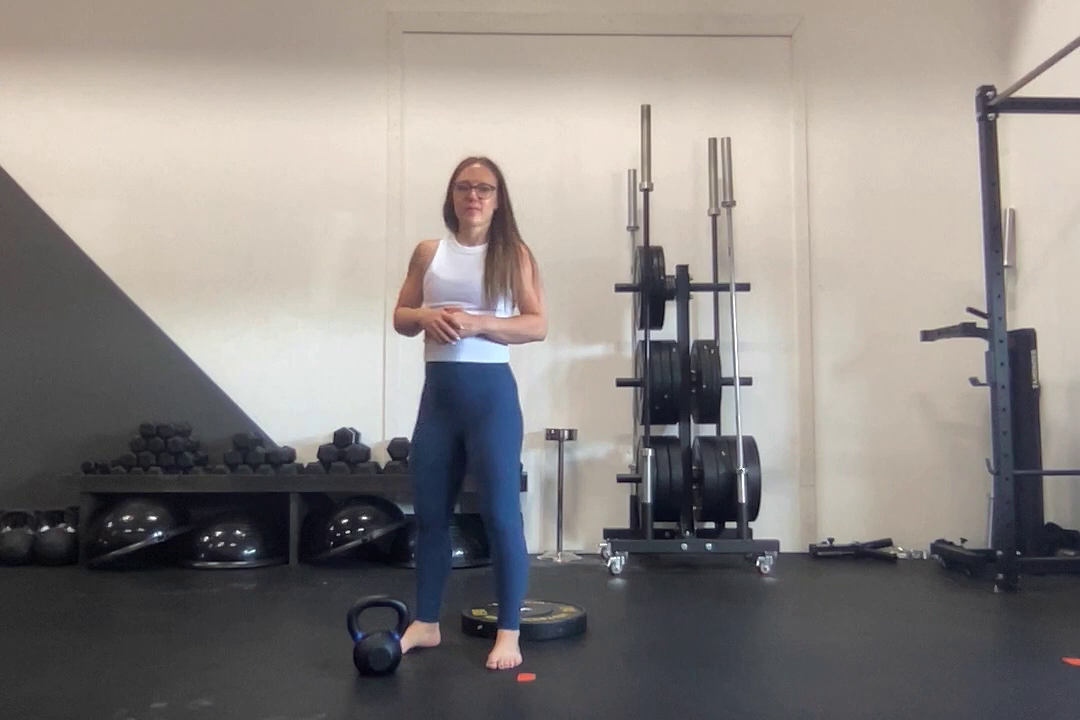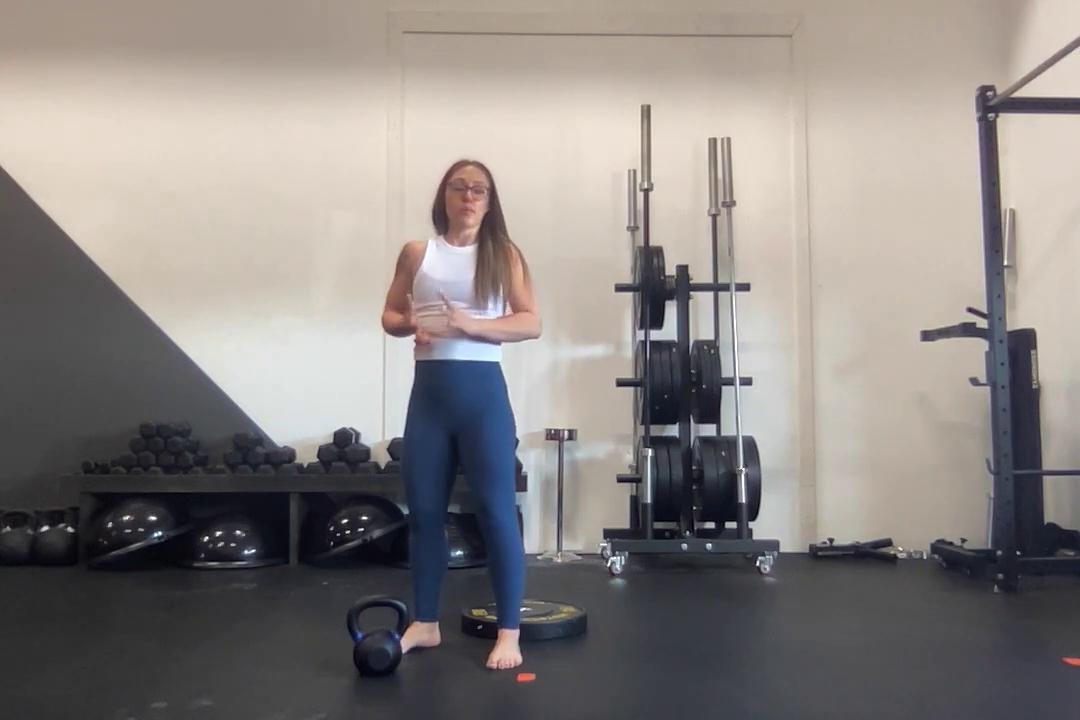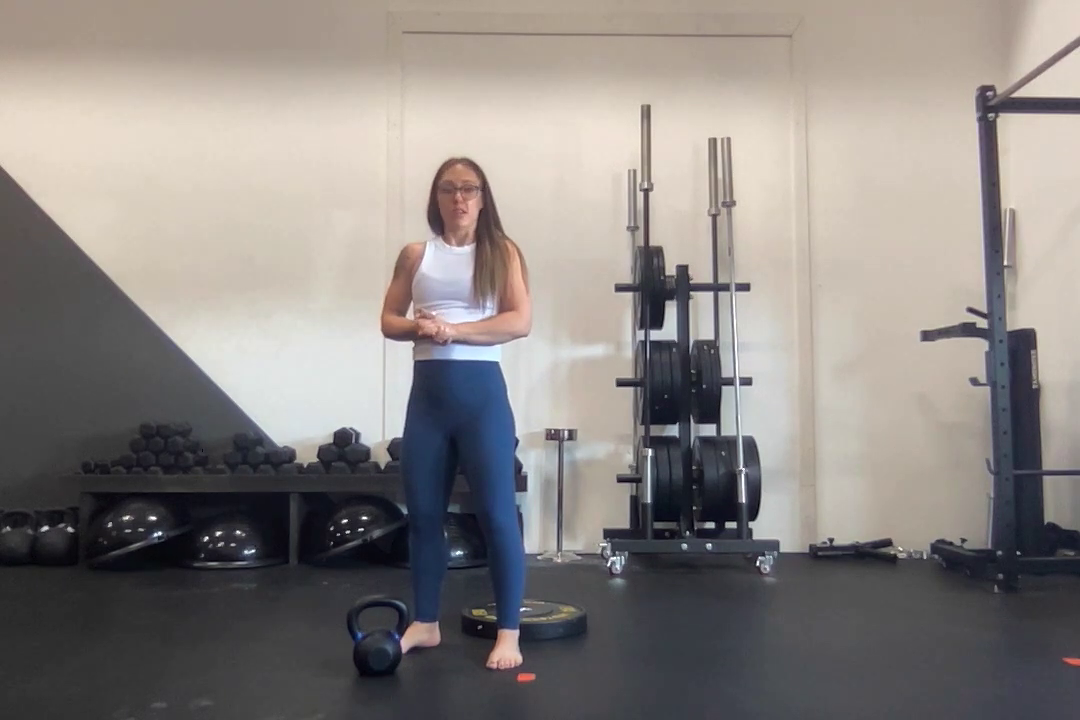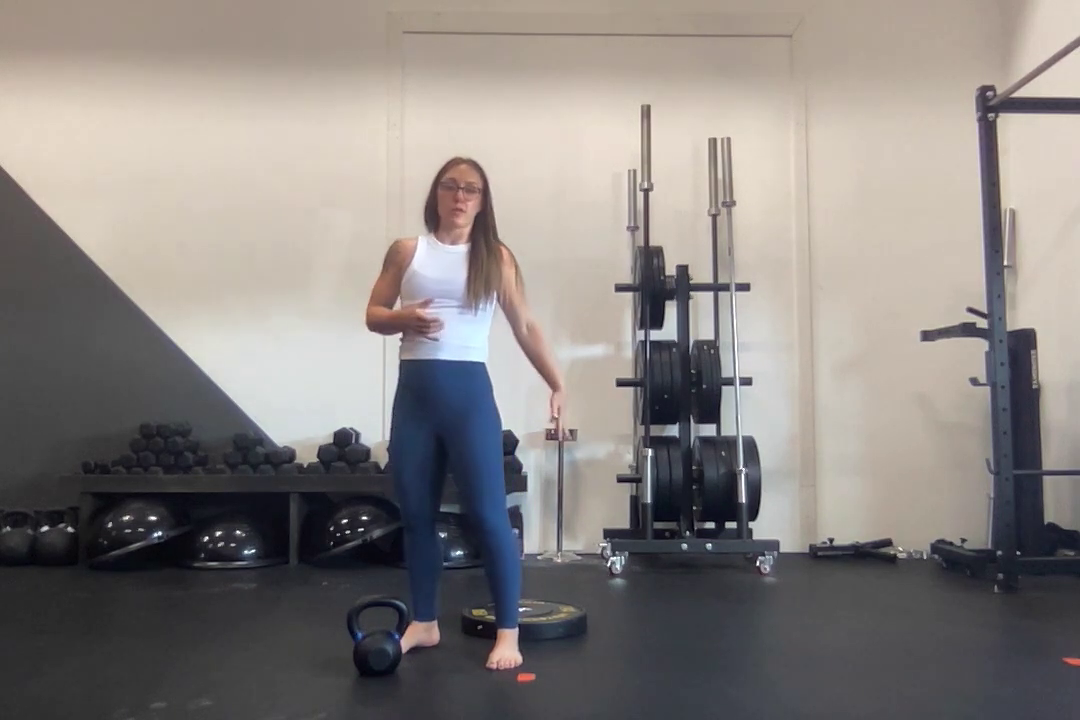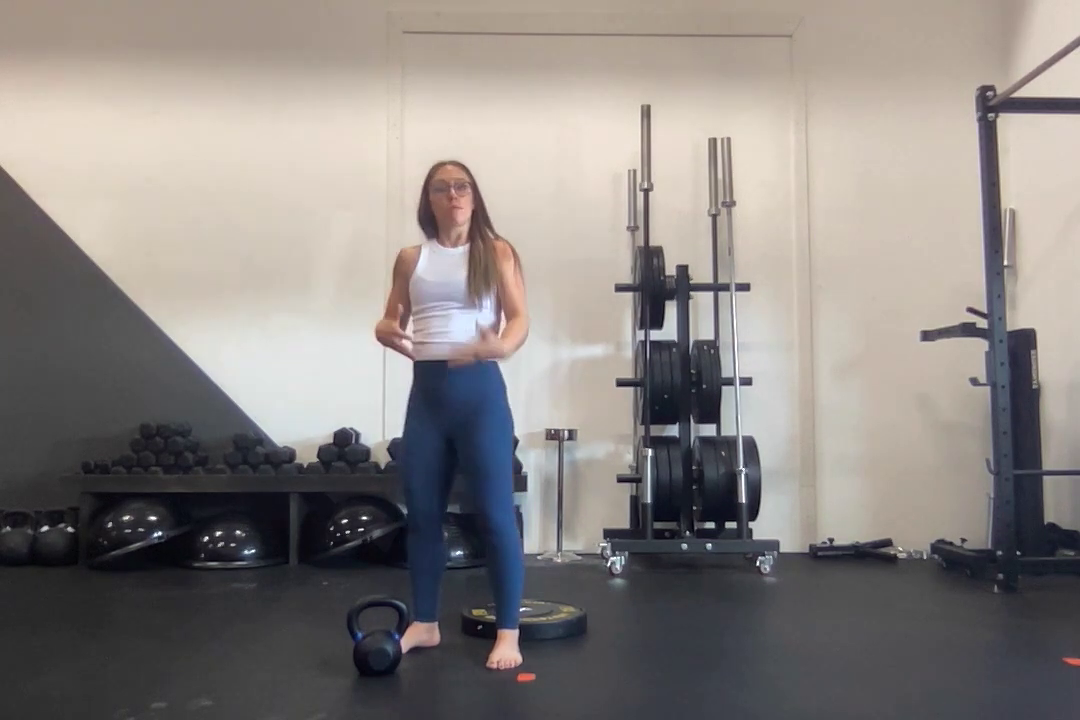
dt=1s
person 1, frame 1
left shoulder: (514, 254)
right shoulder: (428, 252)
left elbow: (538, 325)
right elbow: (400, 316)
left wrist: (480, 323)
right wrist: (426, 316)
left hip: (490, 391)
right hip: (438, 391)
left knee: (500, 512)
right knee: (429, 511)
left ankle: (508, 632)
right ankle: (426, 622)
person 1, frame 2
left shoulder: (504, 255)
right shoulder: (416, 252)
left elbow: (531, 323)
right elbow: (389, 315)
left wrist: (469, 325)
right wrist: (408, 323)
left hip: (482, 390)
right hip: (429, 390)
left knee: (496, 512)
right knee: (424, 511)
left ankle: (509, 633)
right ankle: (425, 623)
person 1, frame 3
left shoulder: (502, 252)
right shoulder: (415, 255)
left elbow: (520, 321)
right elbow: (389, 320)
left wrist: (452, 330)
right wrist: (420, 328)
left hip: (481, 391)
right hip: (427, 391)
left knee: (496, 512)
right knee: (423, 512)
left ankle: (509, 633)
right ankle: (425, 623)
person 1, frame 4
left shoulder: (496, 257)
right shoulder: (406, 250)
left elbow: (525, 327)
right elbow: (373, 314)
left wrist: (556, 384)
right wrist: (405, 318)
left hip: (469, 391)
right hip: (414, 391)
left knee: (488, 514)
right knee: (415, 513)
left ankle: (508, 632)
right ankle: (424, 623)
person 1, frame 5
left shoulder: (497, 251)
right shoulder: (410, 259)
left elbow: (518, 315)
right elbow: (390, 320)
left wrist: (503, 345)
right wrist: (387, 332)
left hip: (480, 393)
right hip: (426, 392)
left knee: (496, 514)
right knee: (421, 513)
left ankle: (508, 632)
right ankle: (424, 623)
